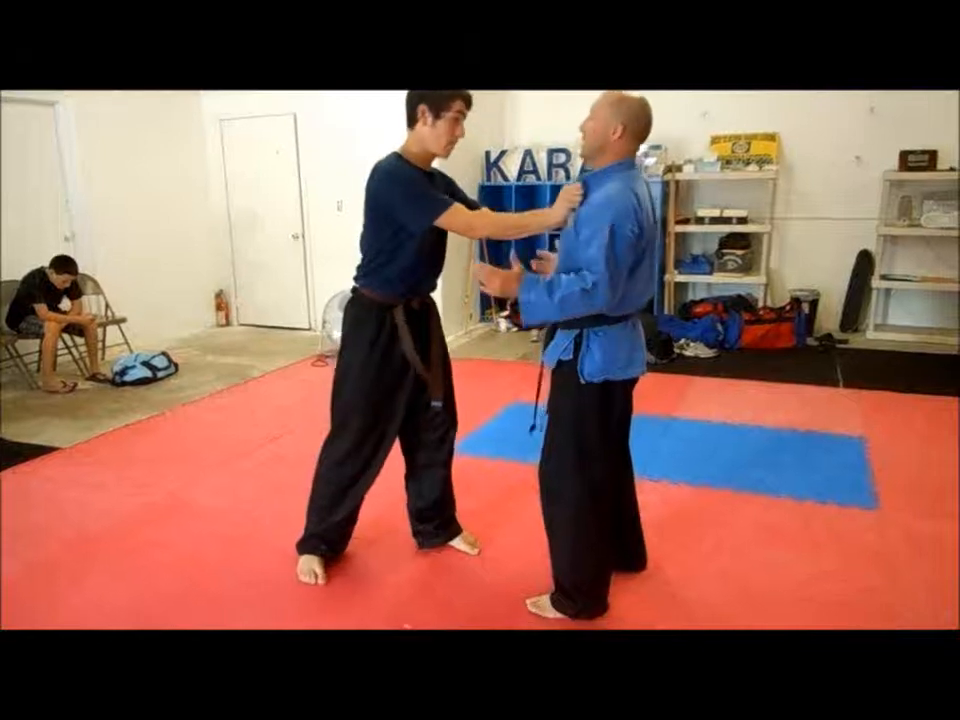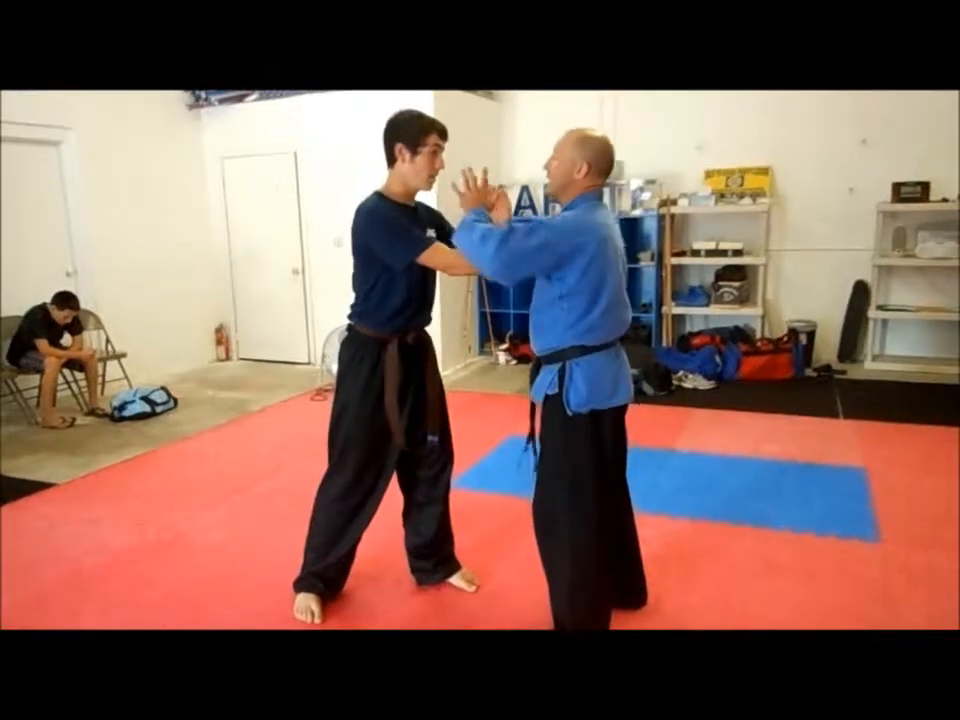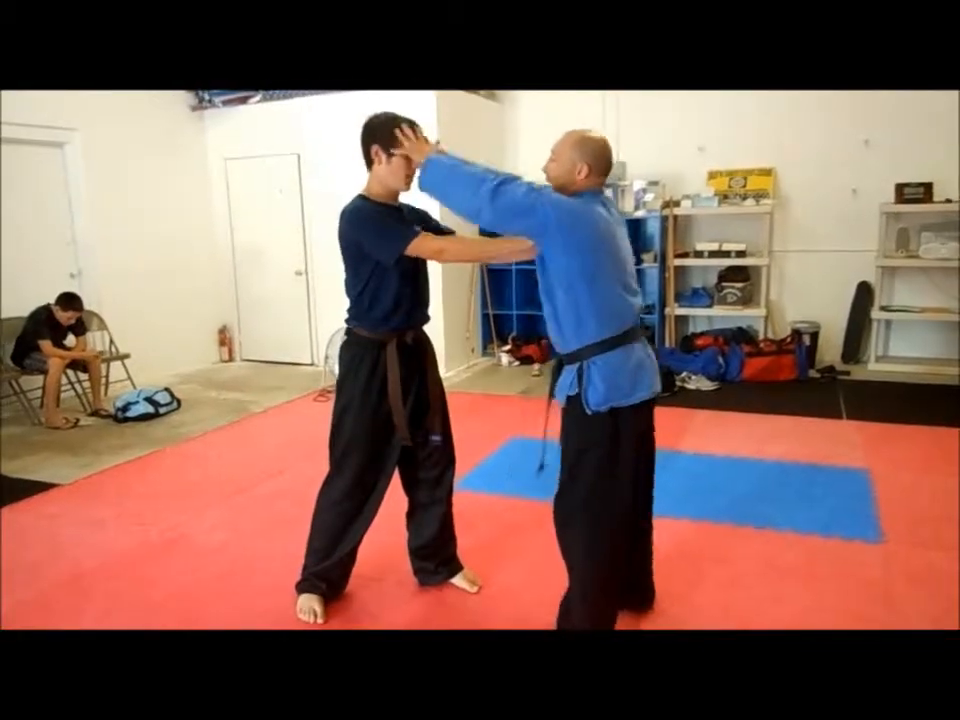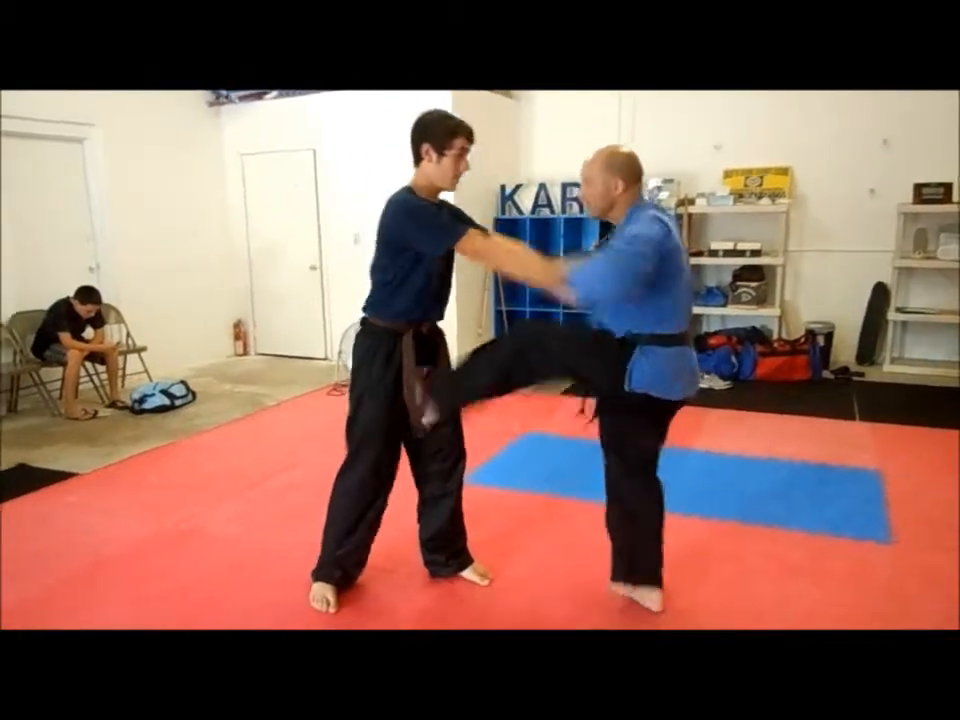
dt=0.5s
person 1, frame 1
left shoulder: (438, 182)
right shoulder: (392, 176)
left elbow: (487, 221)
right elbow: (470, 226)
left wrist: (548, 218)
right wrist: (551, 216)
left hip: (418, 315)
right hip: (376, 321)
left knee: (433, 425)
right knee: (356, 434)
left ankle: (435, 524)
right ankle: (318, 542)
person 1, frame 2
left shoulder: (425, 216)
right shoulder: (375, 215)
left elbow: (470, 253)
right elbow: (450, 262)
left hip: (414, 351)
right hip: (371, 356)
left knee: (430, 461)
right knee: (354, 472)
left ankle: (434, 561)
right ankle: (315, 580)
person 1, frame 3
left shoulder: (412, 216)
right shoulder: (360, 217)
left elbow: (458, 245)
right elbow: (442, 250)
left wrist: (523, 245)
right wrist: (524, 246)
left hip: (413, 352)
right hip: (370, 358)
left knee: (432, 462)
right knee: (354, 473)
left ankle: (436, 562)
right ankle: (317, 581)
person 1, frame 4
left shoulder: (443, 212)
right shoulder: (406, 210)
left elbow: (502, 245)
right elbow: (486, 253)
left wrist: (559, 270)
right wrist: (560, 280)
left hip: (426, 343)
right hip: (385, 346)
left knee: (443, 454)
right knee: (370, 461)
left ankle: (447, 555)
right ankle: (332, 570)
person 2, frame 1
left shoulder: (614, 198)
right shoulder: (622, 187)
left elbow: (598, 288)
left wrist: (526, 289)
right wrist: (564, 266)
left hip: (591, 348)
right hip: (612, 343)
left knee: (570, 472)
right knee: (606, 458)
left ankle: (579, 595)
right ankle: (623, 551)
person 2, frame 2
left shoulder: (575, 226)
right shoulder: (594, 220)
left elbow: (501, 256)
right elbow: (542, 255)
left wrist: (475, 215)
right wrist: (505, 222)
left hip: (577, 381)
right hip: (600, 373)
left knee: (565, 507)
right knee: (604, 490)
left ankle: (581, 619)
right ankle: (623, 587)
person 2, frame 3
left shoulder: (567, 215)
right shoulder: (601, 213)
left elbow: (492, 195)
right elbow: (512, 202)
left wrist: (429, 158)
left hip: (599, 379)
right hip: (629, 370)
left knee: (584, 507)
right knee: (624, 493)
left ankle: (587, 618)
right ankle: (631, 589)
person 2, frame 4
left shoulder: (647, 229)
right shoulder: (640, 224)
left elbow: (613, 277)
right elbow: (612, 274)
left wrist: (573, 283)
right wrist: (579, 275)
left hip: (635, 365)
right hip: (664, 368)
left knee: (527, 344)
right knee: (632, 472)
left ankle: (443, 396)
right ankle: (642, 576)
